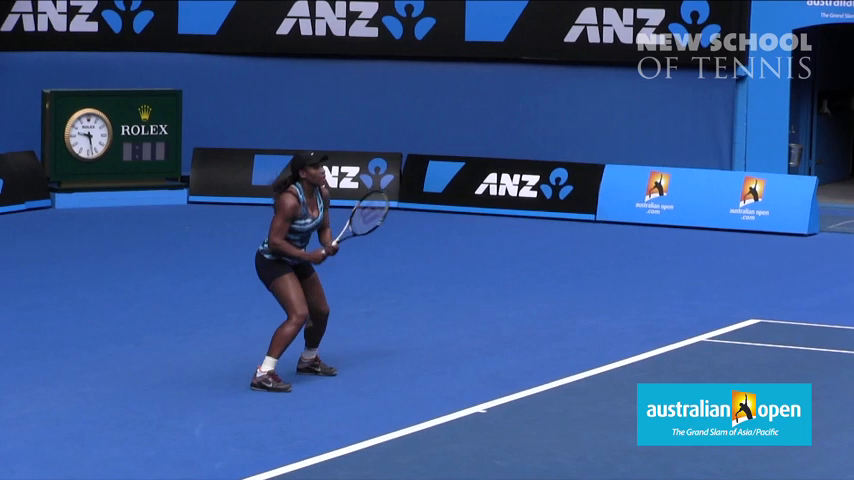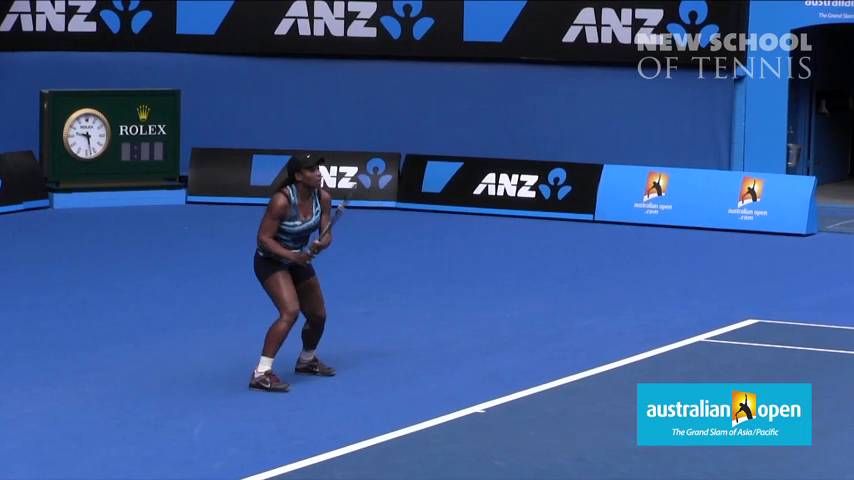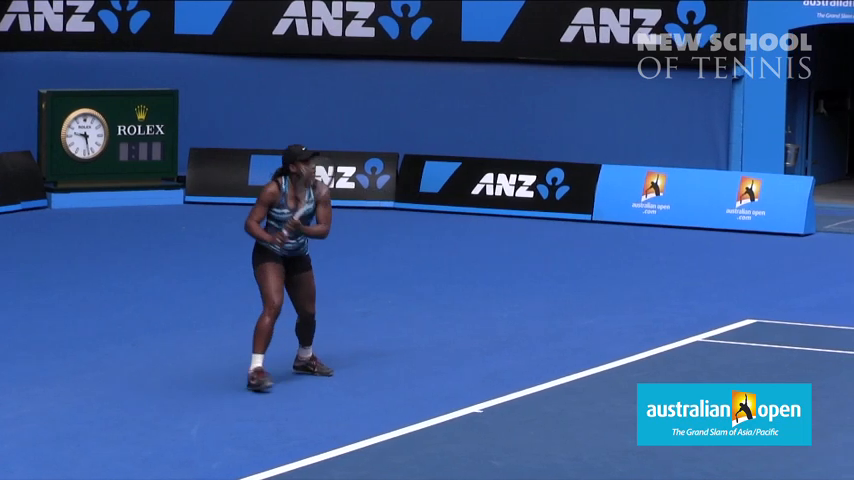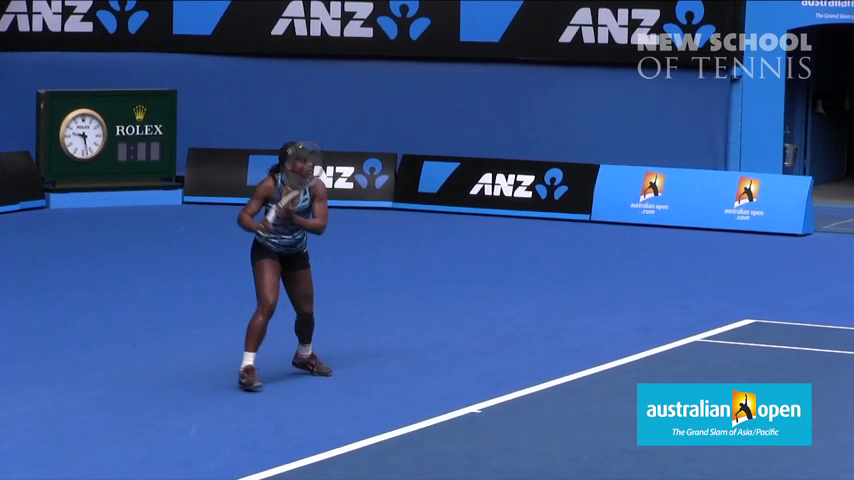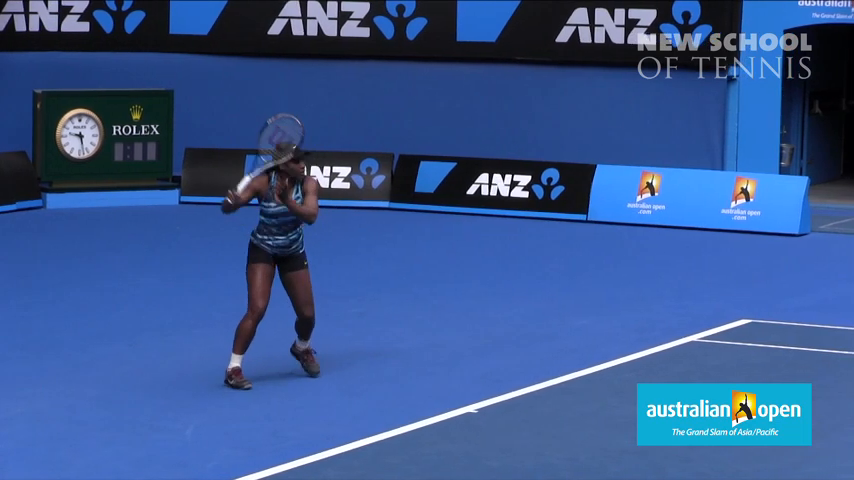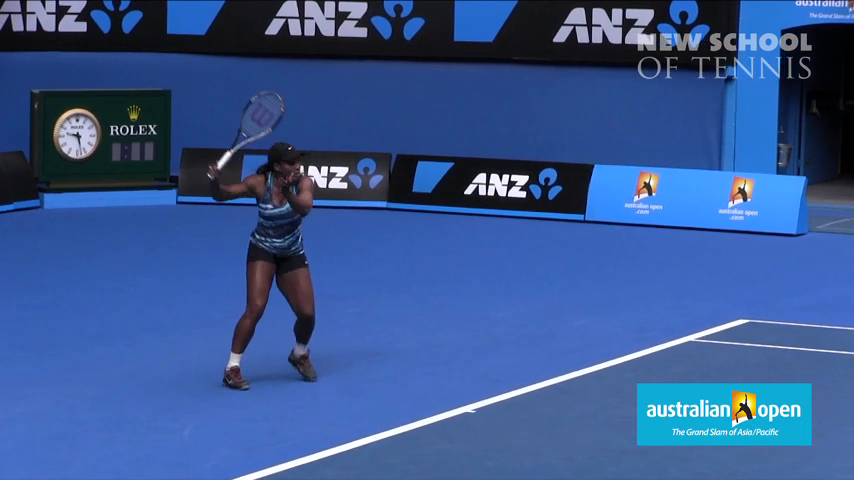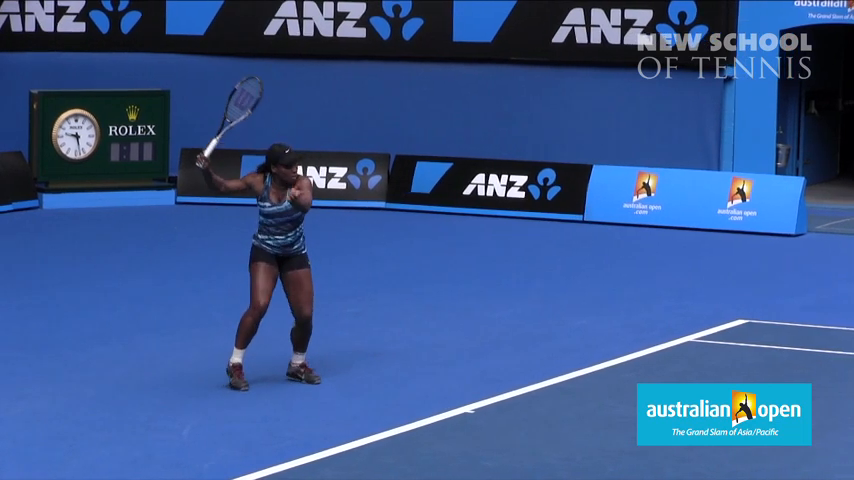
dt=0.7s
person 1, frame 1
left shoulder: (322, 193)
right shoulder: (290, 200)
left elbow: (323, 227)
right elbow: (275, 241)
left wrist: (328, 245)
right wrist: (308, 255)
left hip: (297, 261)
right hip: (273, 261)
left knee: (321, 312)
right knee: (299, 315)
left ankle: (308, 360)
right ankle: (263, 374)
person 1, frame 2
left shoulder: (323, 198)
right shoulder: (282, 201)
left elbow: (326, 234)
right elbow: (263, 238)
left wrist: (319, 245)
right wrist: (292, 256)
left hip: (299, 261)
right hip: (270, 261)
left knee: (318, 316)
right knee: (290, 312)
left ankle: (307, 360)
right ankle: (261, 374)
person 1, frame 3
left shoulder: (320, 191)
right shoulder: (273, 190)
left elbow: (324, 228)
right elbow: (250, 223)
left wrist: (302, 229)
right wrist: (272, 238)
left hip: (298, 256)
right hip: (269, 253)
left knee: (308, 312)
right knee: (273, 306)
left ankle: (305, 358)
right ankle: (256, 369)
person 1, frame 4
left shoulder: (316, 187)
right shoulder: (270, 186)
left elbow: (321, 226)
right elbow: (243, 217)
left wrist: (294, 219)
right wrist: (255, 225)
left hip: (296, 252)
right hip: (267, 250)
left knee: (306, 311)
right knee: (267, 306)
left ankle: (304, 356)
right ankle: (246, 366)
person 1, frame 5
left shoulder: (308, 184)
right shoulder: (263, 182)
left elbow: (311, 216)
right elbow: (227, 209)
left wrist: (287, 201)
right wrist: (231, 201)
left hip: (293, 252)
right hip: (262, 249)
left knee: (307, 314)
right knee: (257, 309)
left ankle: (302, 349)
right ankle: (233, 368)
person 1, frame 6
left shoulder: (304, 183)
right shoulder: (259, 183)
left elbow: (304, 208)
right elbow: (221, 195)
left wrist: (287, 193)
right wrist: (215, 182)
left hip: (292, 254)
right hip: (262, 250)
left knee: (307, 314)
right knee: (255, 309)
left ankle: (299, 354)
right ankle: (232, 367)
person 1, frame 7
left shoulder: (302, 183)
right shoulder: (259, 181)
left elbow: (306, 205)
right elbow: (222, 186)
left wrist: (295, 198)
right wrist: (207, 171)
left hip: (295, 254)
right hip: (264, 251)
left knee: (305, 315)
right knee: (259, 306)
left ankle: (298, 364)
right ankle: (235, 363)
